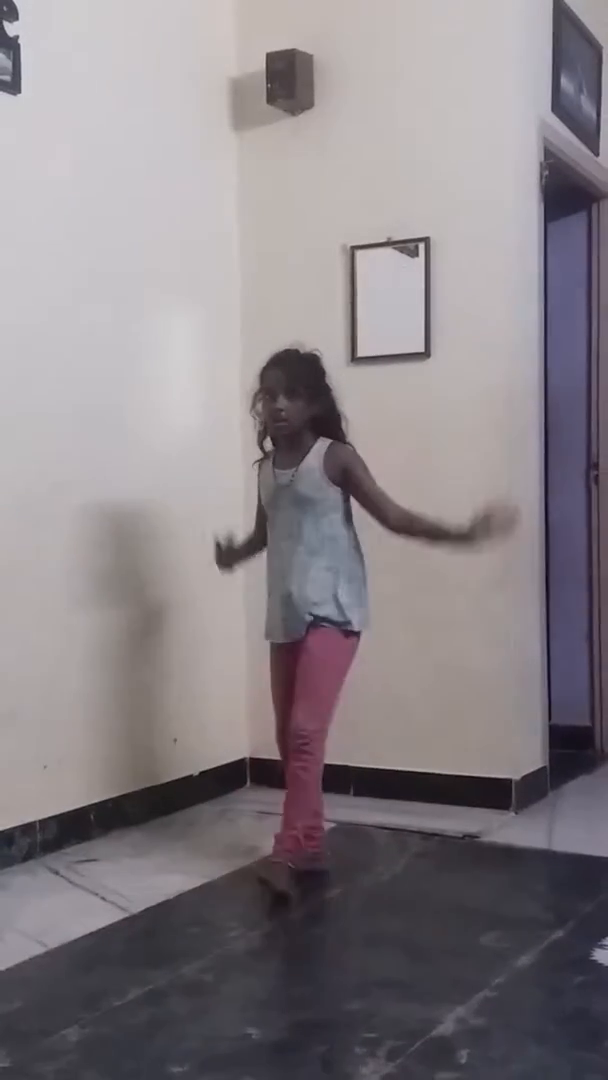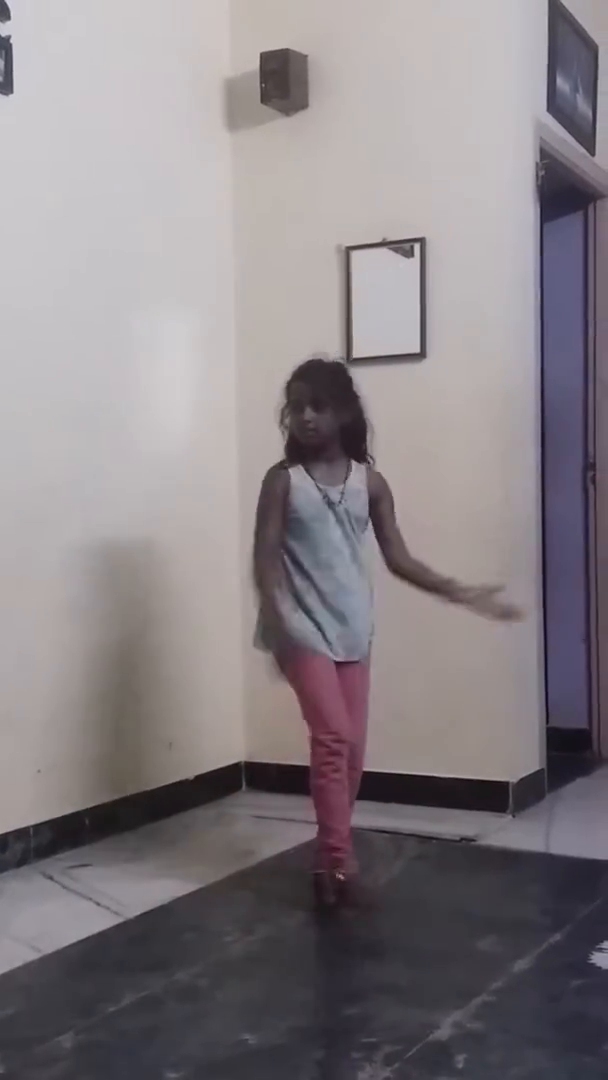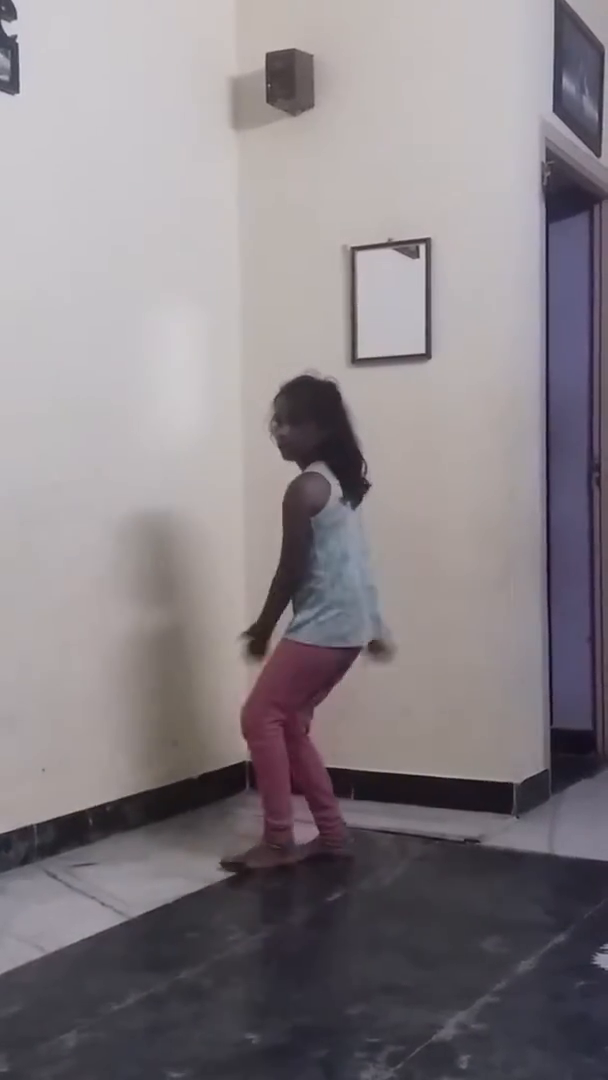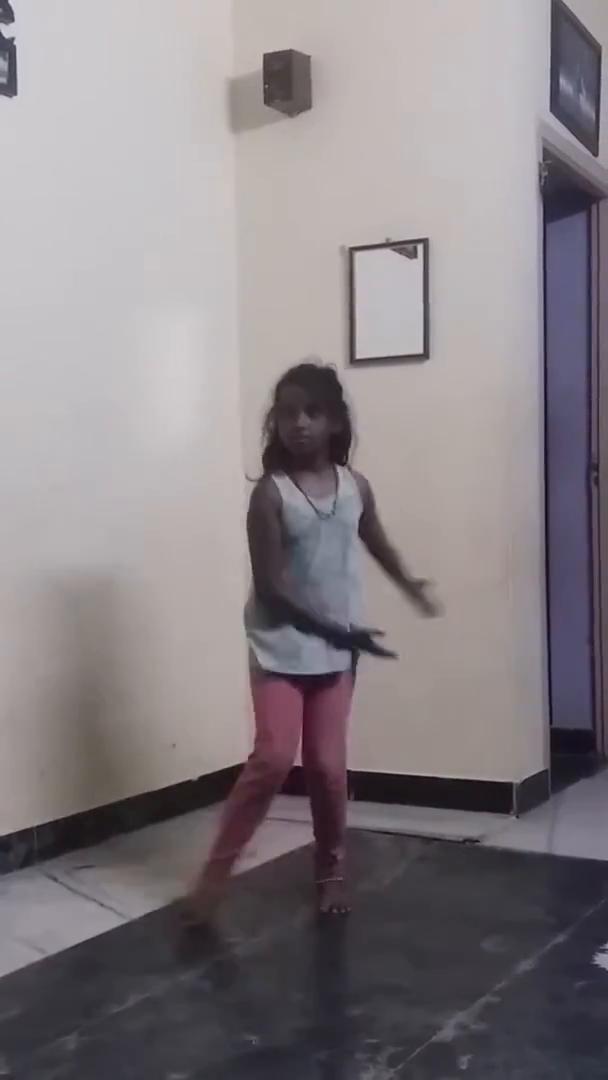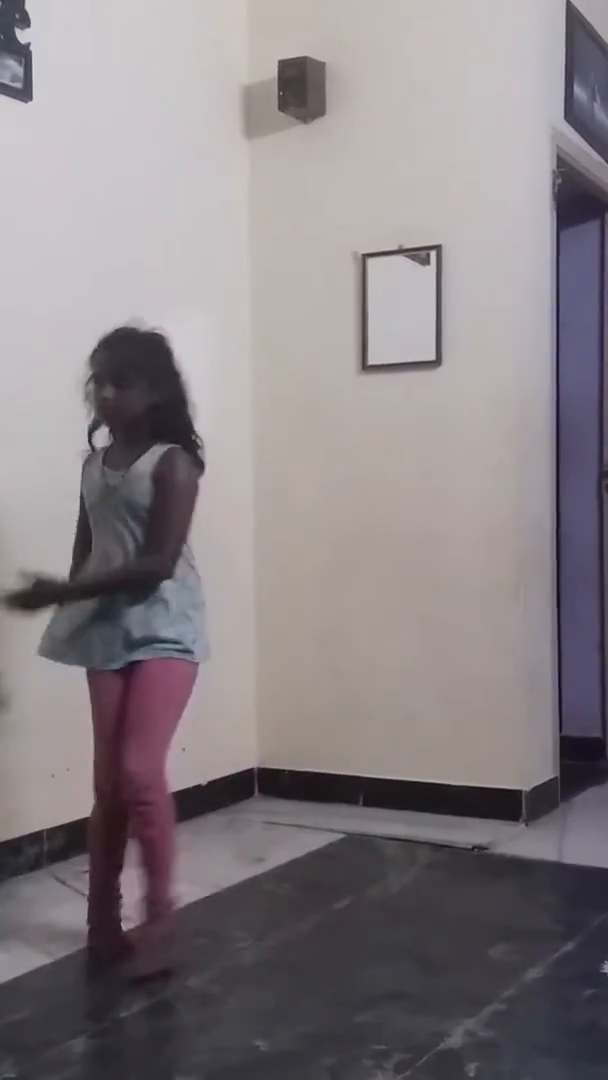
dt=1s
person 1, frame 1
left shoulder: (337, 458)
right shoulder: (266, 469)
left elbow: (392, 517)
left wrist: (460, 534)
right wrist: (236, 554)
left hip: (333, 613)
right hip: (284, 617)
left knee: (307, 730)
right knee: (288, 737)
left ankle: (288, 852)
right ankle: (310, 844)
person 1, frame 2
left shoulder: (365, 479)
right shoulder: (281, 481)
left elbow: (399, 560)
right elbow: (264, 561)
left wrist: (465, 593)
right wrist: (281, 626)
left hip: (349, 630)
right hip: (300, 631)
left knee: (349, 746)
right knee: (336, 735)
left ankle: (331, 861)
right ankle: (337, 866)
person 1, frame 3
left shoulder: (305, 487)
right shoulder: (338, 481)
left elbow: (293, 570)
left wrist: (262, 628)
right wrist: (370, 633)
left hip: (327, 624)
right hip: (352, 622)
left knee: (259, 717)
right knee: (290, 723)
left ankle: (278, 840)
right ankle: (333, 832)
person 1, frame 4
left shoulder: (353, 486)
right shoulder: (270, 494)
left elbow: (377, 543)
right elbow: (271, 588)
left wrist: (412, 586)
right wrist: (342, 630)
left hip: (339, 650)
right hip: (282, 646)
left knee: (327, 767)
right knee: (271, 760)
left ankle: (331, 872)
right ankle: (214, 875)
person 1, frame 5
left shoulder: (173, 464)
right shoulder: (94, 464)
left elbow: (156, 564)
left wrist: (59, 590)
right wrist: (65, 600)
left hip: (165, 636)
right hip: (106, 639)
left knee: (139, 771)
right knee: (110, 782)
left ankle: (160, 916)
right ankle: (106, 915)
